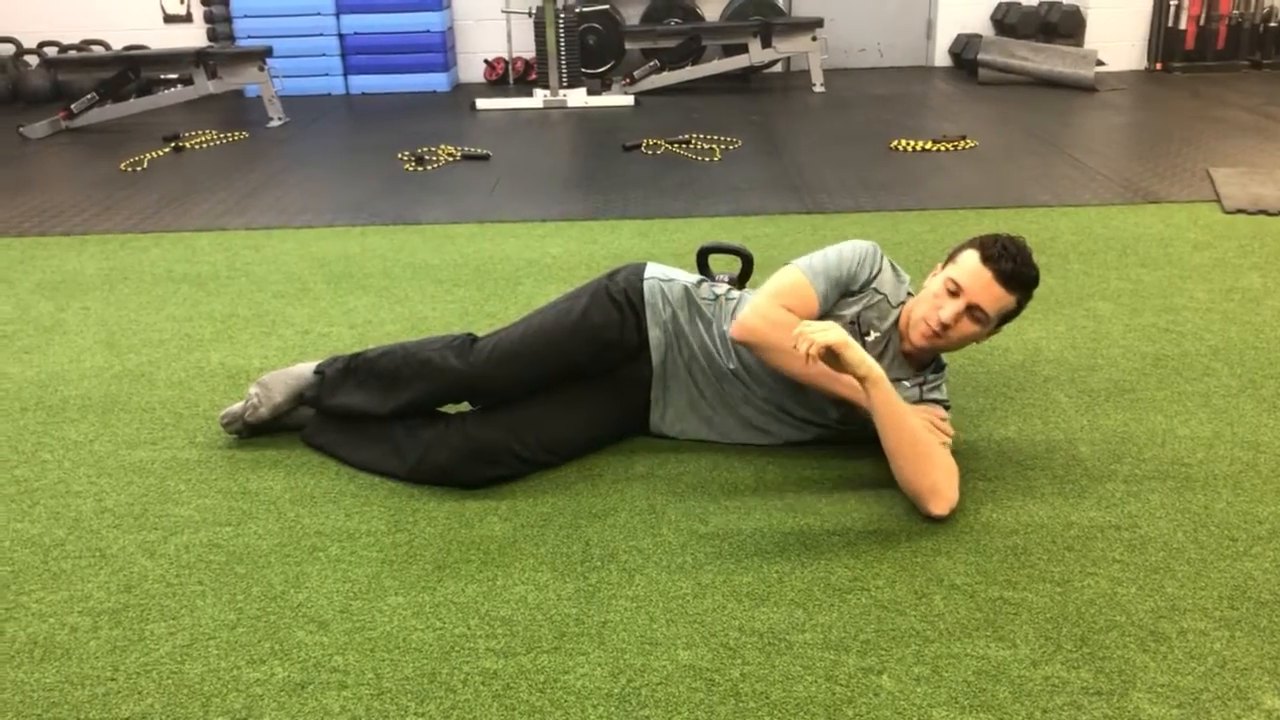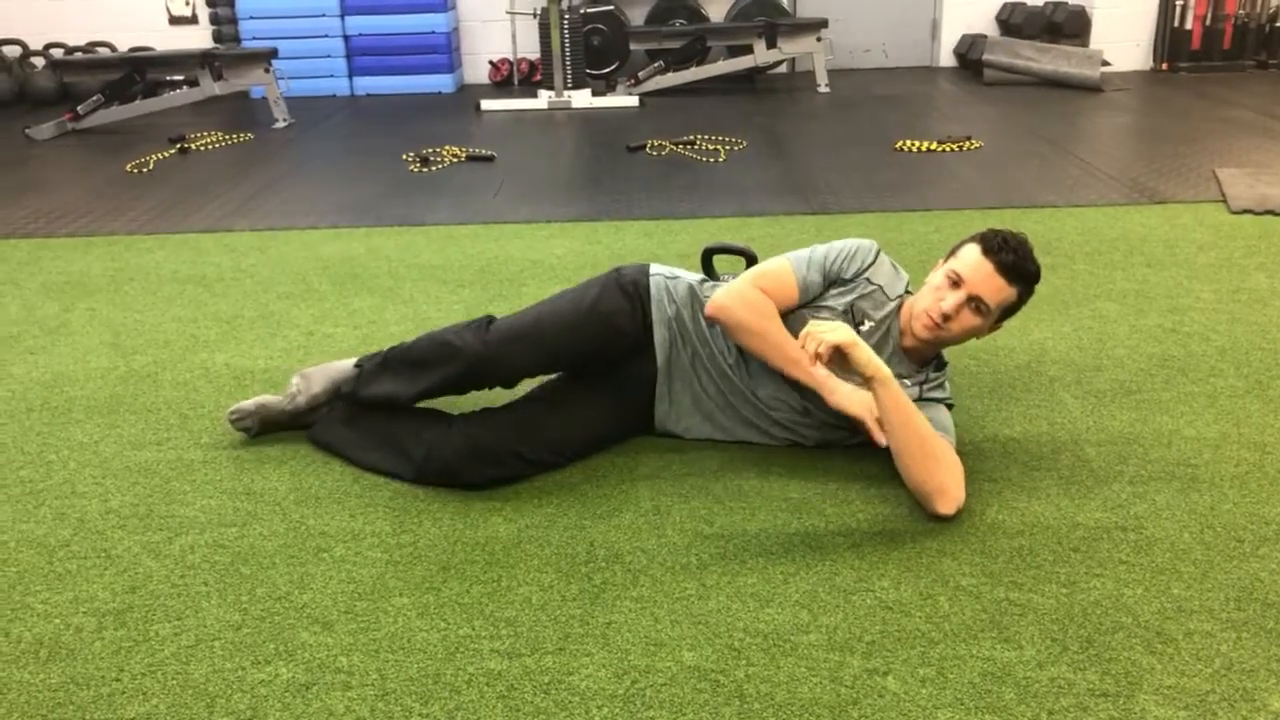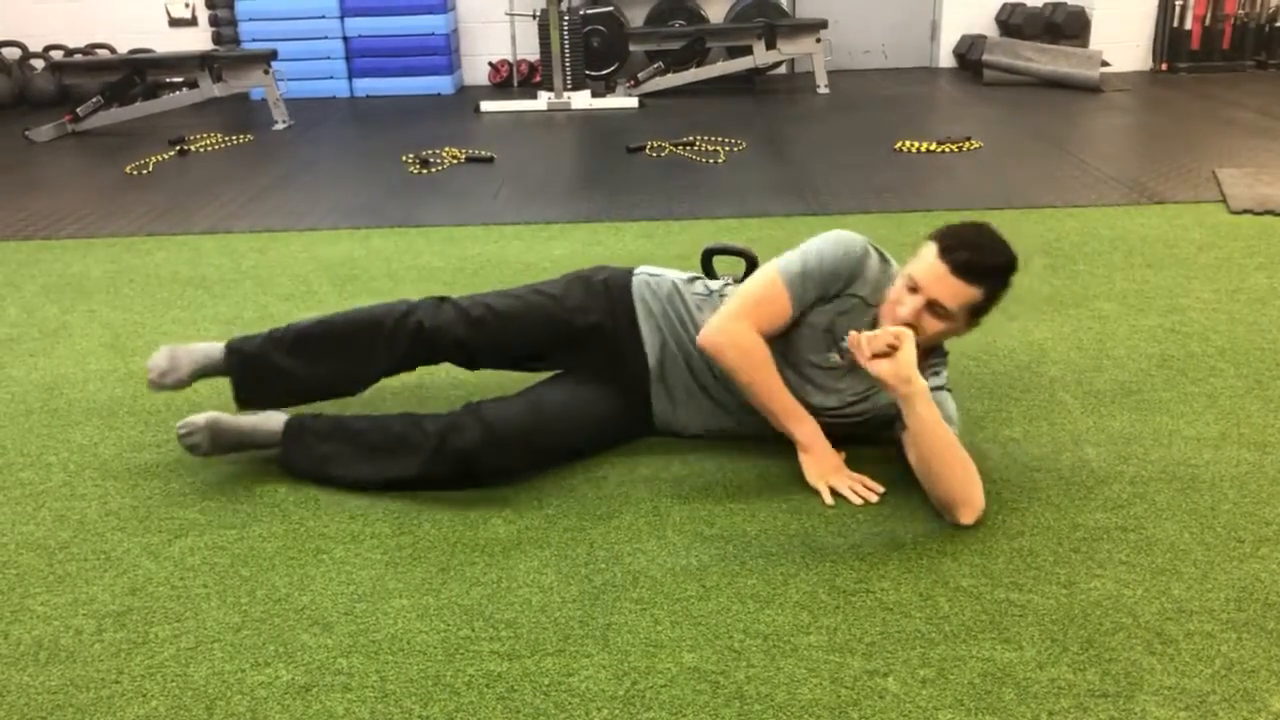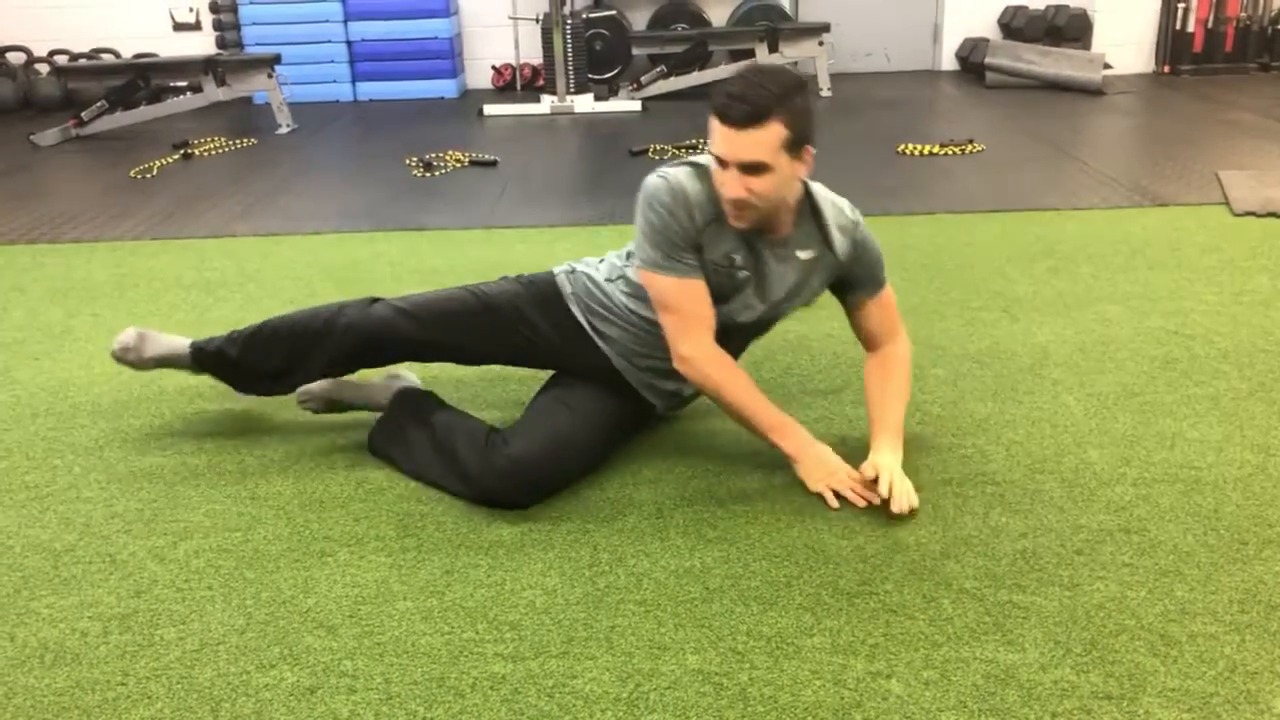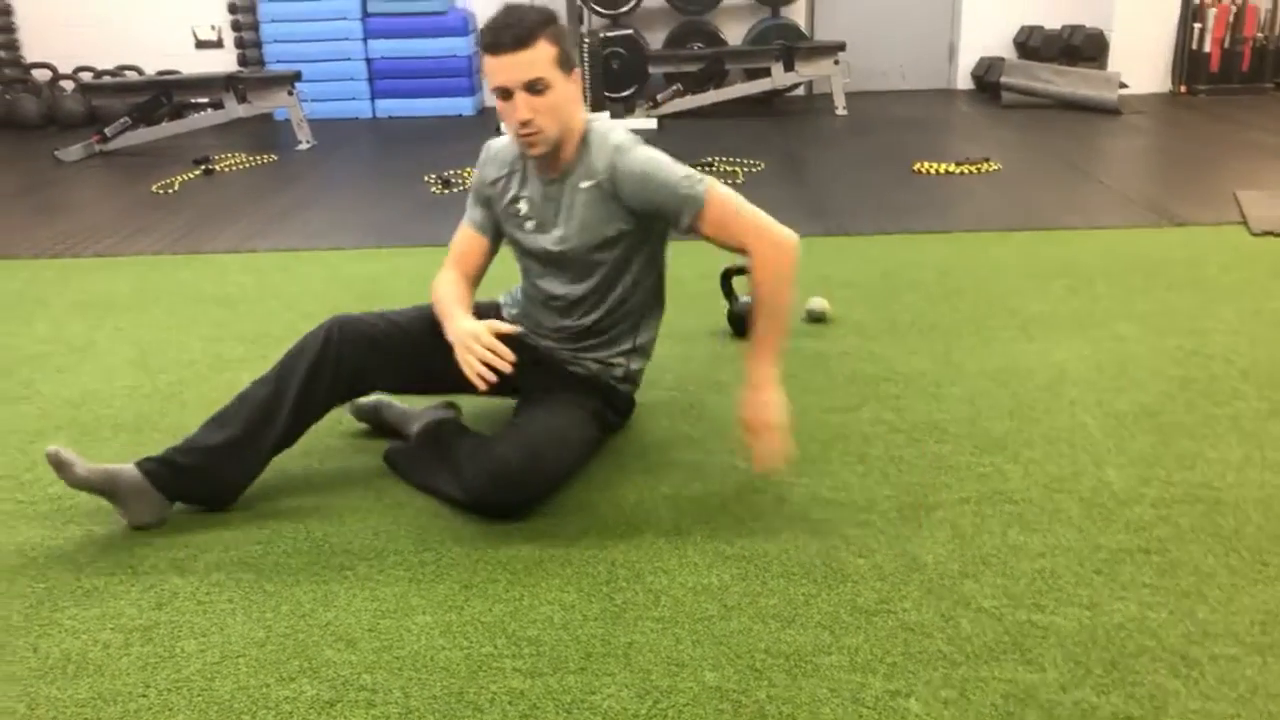
dt=0.5s
person 1, frame 1
left shoulder: (923, 396)
right shoulder: (869, 267)
left elbow: (936, 498)
right elbow: (752, 321)
left wrist: (866, 370)
right wrist: (861, 393)
left hip: (648, 407)
right hip: (651, 315)
left knee: (468, 456)
right knee: (478, 367)
left ankle: (308, 422)
right ankle: (317, 383)
person 1, frame 2
left shoulder: (924, 399)
right shoulder: (864, 265)
left elbow: (944, 497)
right elbow: (730, 299)
left wrist: (868, 369)
right wrist: (829, 385)
left hip: (651, 404)
right hip: (654, 314)
left knee: (472, 454)
right knee: (498, 351)
left ankle: (319, 416)
right ankle: (358, 377)
person 1, frame 3
left shoulder: (924, 384)
right shoulder: (852, 256)
left elbow: (964, 505)
right elbow: (728, 337)
left wrist: (910, 393)
right wrist: (810, 441)
left hip: (646, 402)
right hip: (638, 313)
left knee: (482, 439)
right knee: (443, 327)
left ankle: (286, 436)
right ankle: (235, 359)
person 1, frame 4
left shoulder: (839, 236)
right shoulder: (673, 194)
left elbow: (888, 341)
right elbow: (695, 351)
left wrist: (886, 454)
right wrist: (798, 444)
left hip: (633, 384)
right hip: (577, 306)
left knee: (515, 474)
right knee: (381, 323)
left ankle: (394, 406)
right ankle: (203, 354)
person 1, frame 5
left shoulder: (626, 168)
right shoulder: (498, 161)
left elbow: (777, 243)
right elbow: (453, 276)
left wrist: (763, 380)
right wrist: (458, 325)
left hip: (591, 378)
right hip: (519, 333)
left knee: (508, 483)
right knee: (344, 340)
left ankle: (425, 430)
right ankle: (166, 480)
